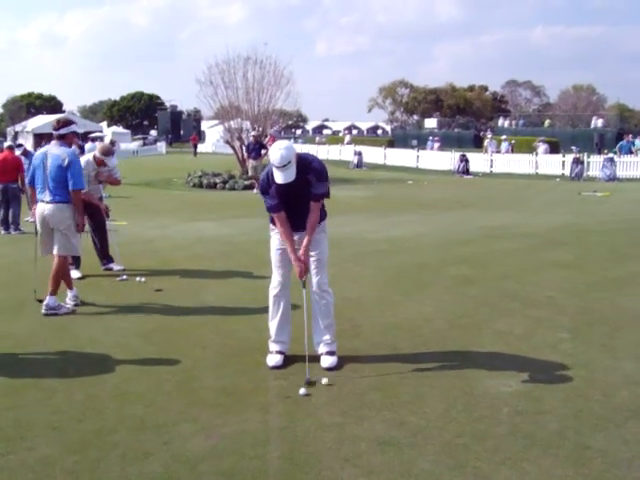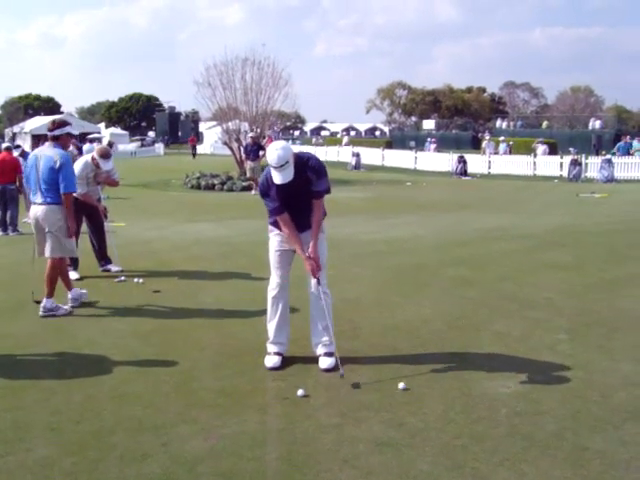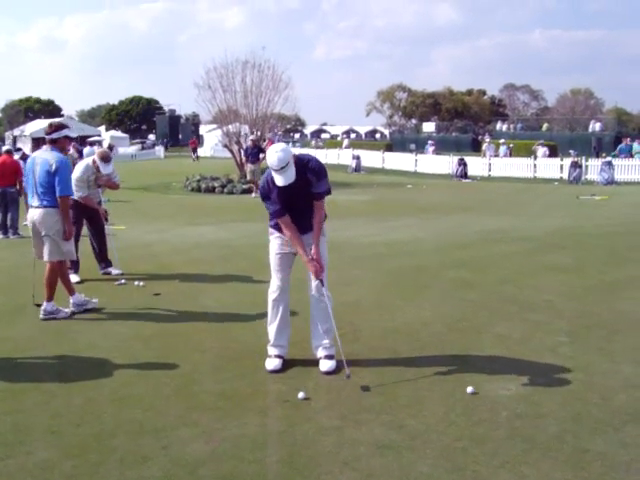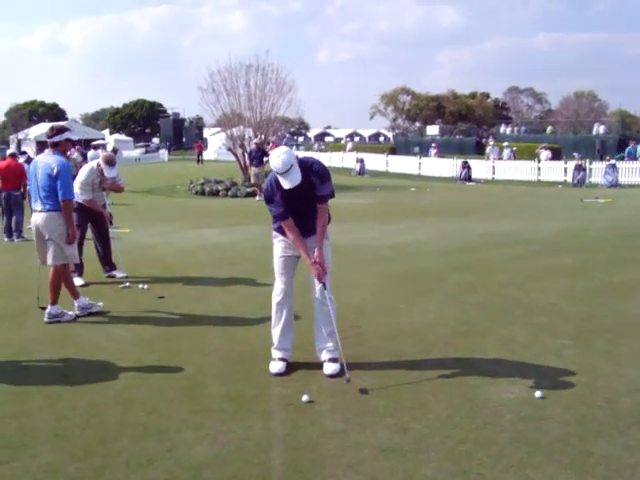
dt=0.2s
person 1, frame 1
left shoulder: (315, 168)
right shoulder: (267, 179)
left elbow: (315, 210)
right elbow: (280, 221)
left wrist: (306, 248)
right wrist: (293, 258)
left hip: (314, 230)
right hip: (282, 232)
left knee: (320, 286)
right knee: (279, 286)
left ankle: (326, 345)
right ankle: (277, 345)
person 1, frame 2
left shoulder: (313, 166)
right shoulder: (266, 182)
left elbow: (318, 207)
right elbow: (285, 223)
left wrist: (313, 245)
right wrist: (303, 257)
left hip: (313, 230)
right hip: (281, 233)
left knee: (319, 286)
right knee: (277, 286)
left ankle: (325, 346)
right ankle: (275, 347)
person 1, frame 3
left shoulder: (314, 167)
right shoulder: (267, 185)
left elbow: (319, 208)
right elbow: (287, 225)
left wrist: (316, 247)
right wrist: (306, 259)
left hip: (313, 232)
right hip: (282, 235)
left knee: (319, 289)
right knee: (278, 289)
left ankle: (325, 349)
right ankle: (276, 350)
person 1, frame 4
left shoulder: (317, 170)
right shoulder: (271, 188)
left elbow: (322, 211)
right elbow: (289, 228)
left wrist: (318, 250)
right wrist: (309, 262)
left hip: (316, 235)
right hip: (285, 238)
left knee: (322, 292)
right knee: (282, 292)
left ankle: (329, 352)
right ankle: (280, 352)
person 2, frame 1
left shoulder: (39, 154)
right shoulder: (69, 155)
left elbow: (31, 184)
right elbow: (75, 190)
left wrist: (36, 205)
right wrist: (80, 216)
left hip: (42, 208)
right hip: (62, 209)
left knee: (60, 254)
right knee: (61, 256)
left ankle: (72, 293)
right ankle: (50, 301)
person 2, frame 2
left shoulder: (33, 155)
right shoulder: (62, 157)
left elbow: (28, 185)
right elbow: (66, 193)
right wrist: (71, 219)
left hip: (36, 209)
right hip: (54, 210)
left knee: (58, 255)
right knee: (55, 257)
left ankle: (73, 293)
right ankle: (48, 304)
person 2, frame 3
left shoulder: (32, 158)
right shoulder: (59, 160)
left elbow: (28, 188)
right elbow: (62, 196)
right wrist: (68, 223)
left hip: (34, 212)
right hip: (51, 213)
left knee: (59, 258)
right knee: (54, 260)
left ankle: (76, 300)
right ankle: (48, 307)
person 2, frame 4
left shoulder: (35, 162)
right shoulder: (61, 164)
left elbow: (32, 192)
right elbow: (65, 200)
right wrist: (71, 227)
left hip: (37, 216)
right hip: (54, 217)
left knee: (62, 262)
right knee: (58, 264)
left ankle: (80, 303)
right ankle: (53, 310)
person 3, frame 1
left shoulder: (108, 163)
right shoulder: (83, 164)
left elbow: (117, 181)
right elbow: (82, 192)
left wrist: (106, 178)
right wrist: (100, 204)
left hip: (96, 197)
left knee: (100, 230)
left ankle: (107, 261)
right ankle: (74, 267)
person 3, frame 2
left shoulder: (106, 164)
right shoulder: (81, 166)
left elbow: (115, 182)
right elbow: (81, 193)
left wrist: (105, 179)
right wrist: (98, 205)
left hip: (94, 198)
right hip: (76, 199)
left knee: (99, 230)
right knee: (73, 233)
left ankle: (105, 262)
right ankle: (72, 268)
person 3, frame 3
left shoulder: (107, 167)
right shoulder: (82, 169)
left elbow: (116, 185)
right elbow: (82, 196)
left wrist: (105, 182)
right wrist: (99, 208)
left hip: (95, 201)
right hip: (76, 202)
left knee: (99, 233)
right knee: (74, 236)
left ankle: (105, 266)
right ankle: (73, 271)
person 3, frame 4
left shoulder: (112, 170)
right shoulder: (87, 173)
left elbow: (121, 188)
right elbow: (86, 199)
left wrist: (109, 186)
right wrist: (104, 211)
left hip: (99, 205)
right hip: (81, 205)
left knee: (103, 237)
right knee: (78, 239)
left ankle: (109, 269)
right ankle: (77, 274)
